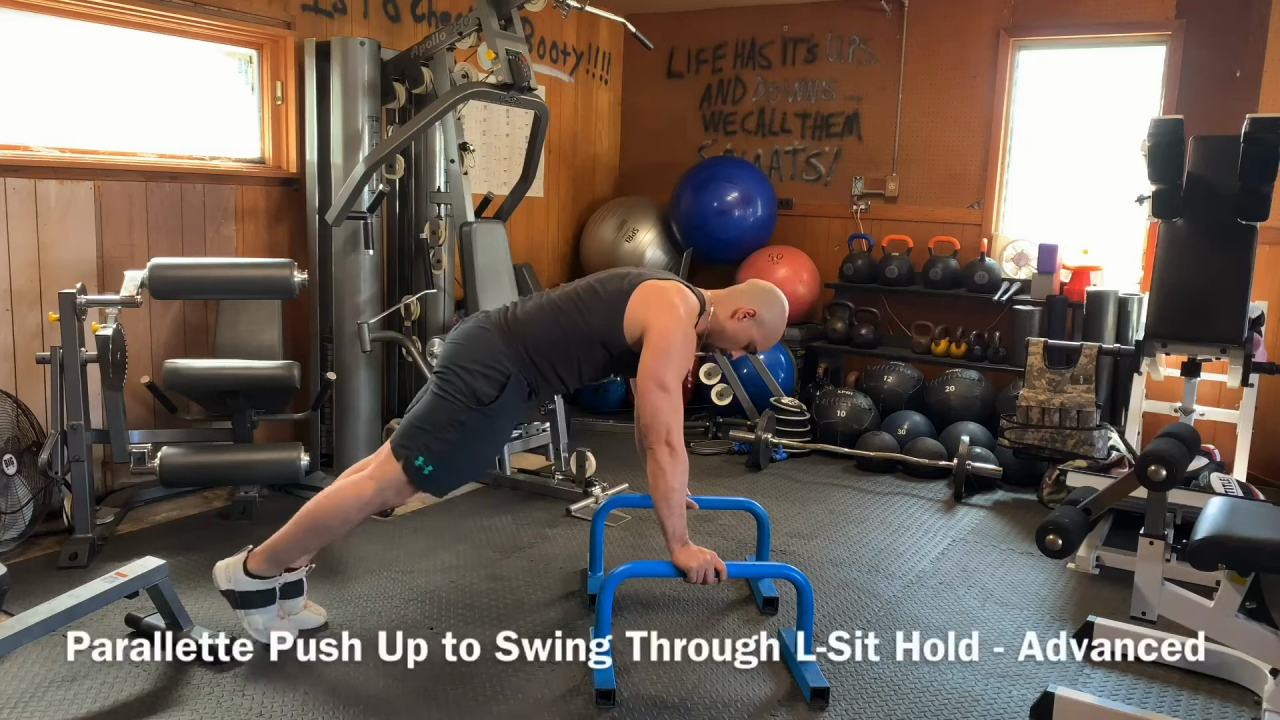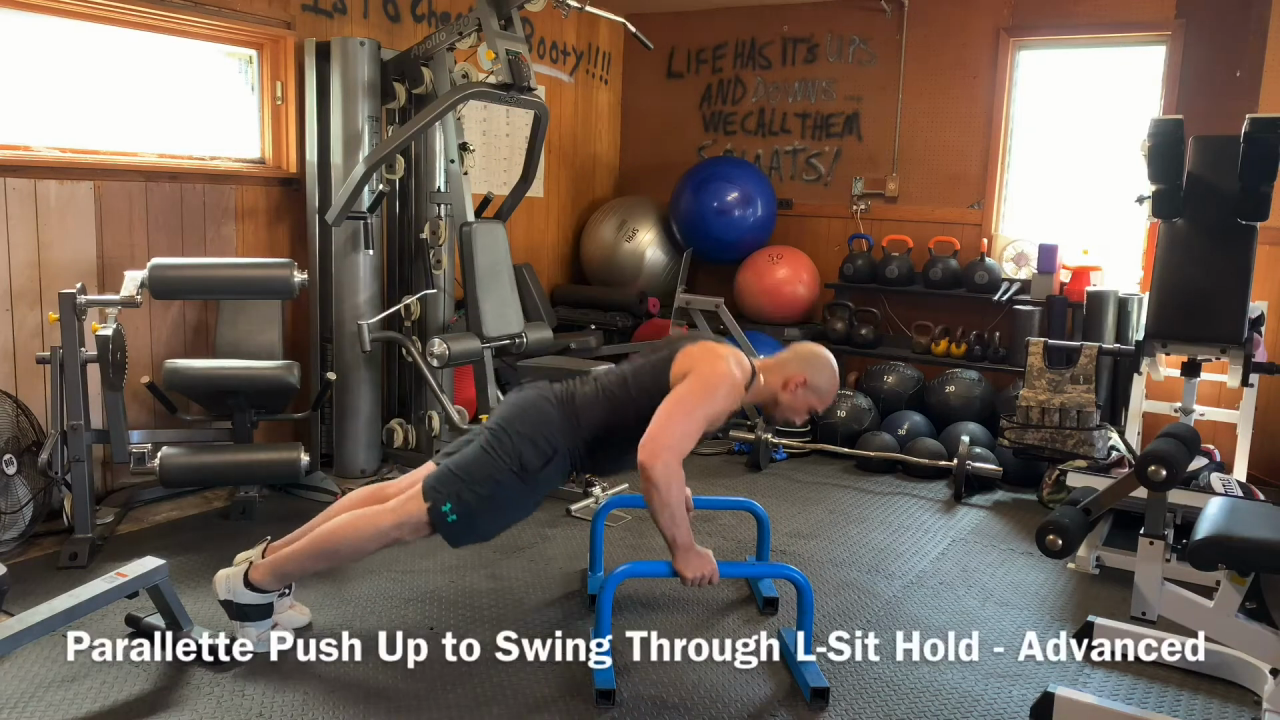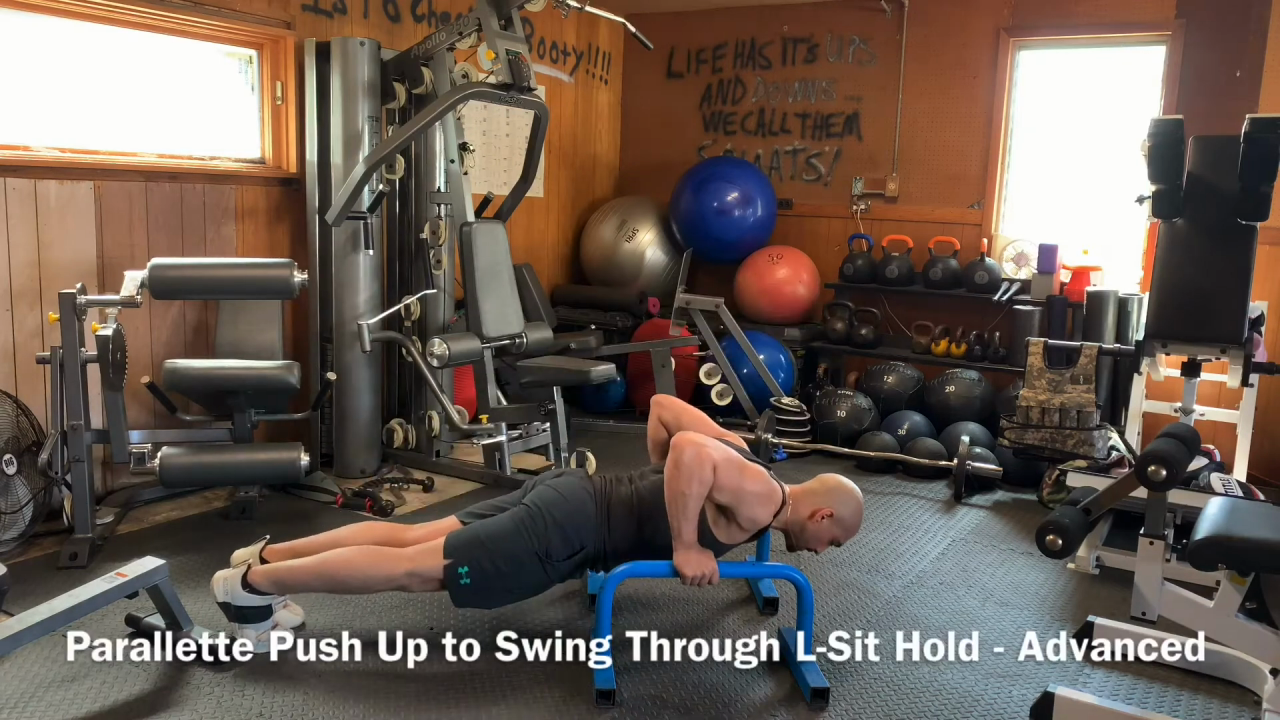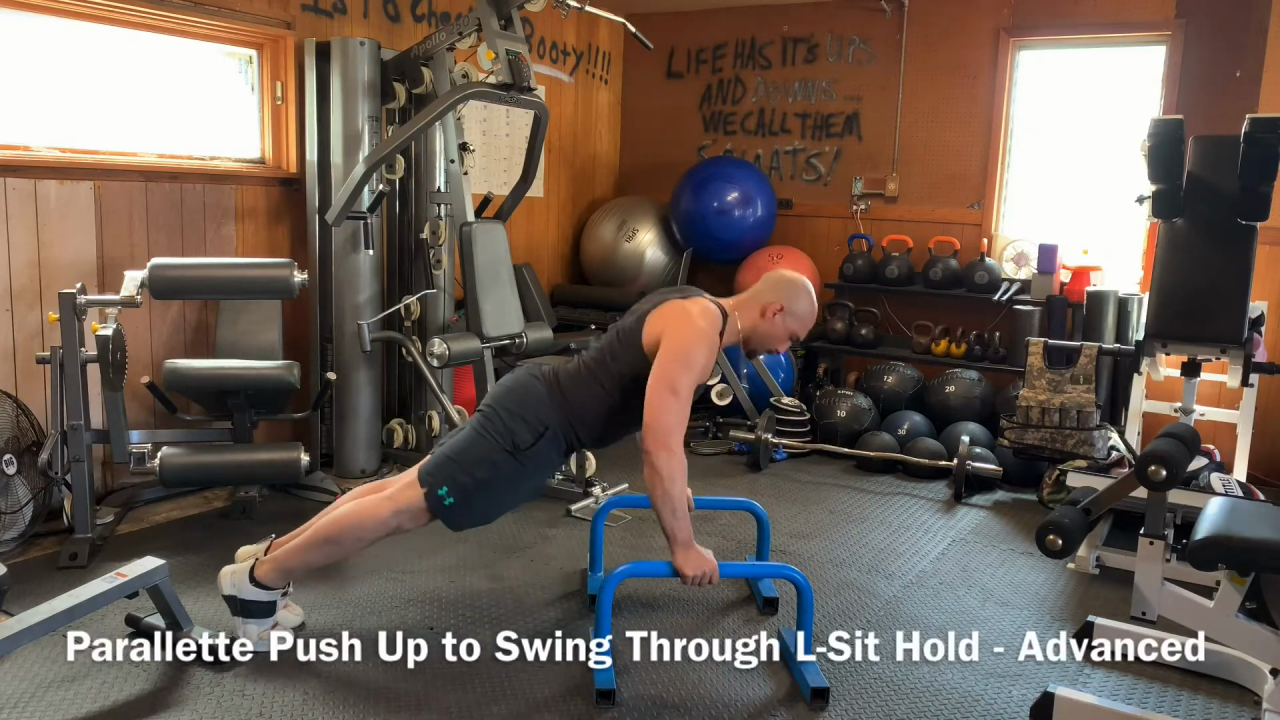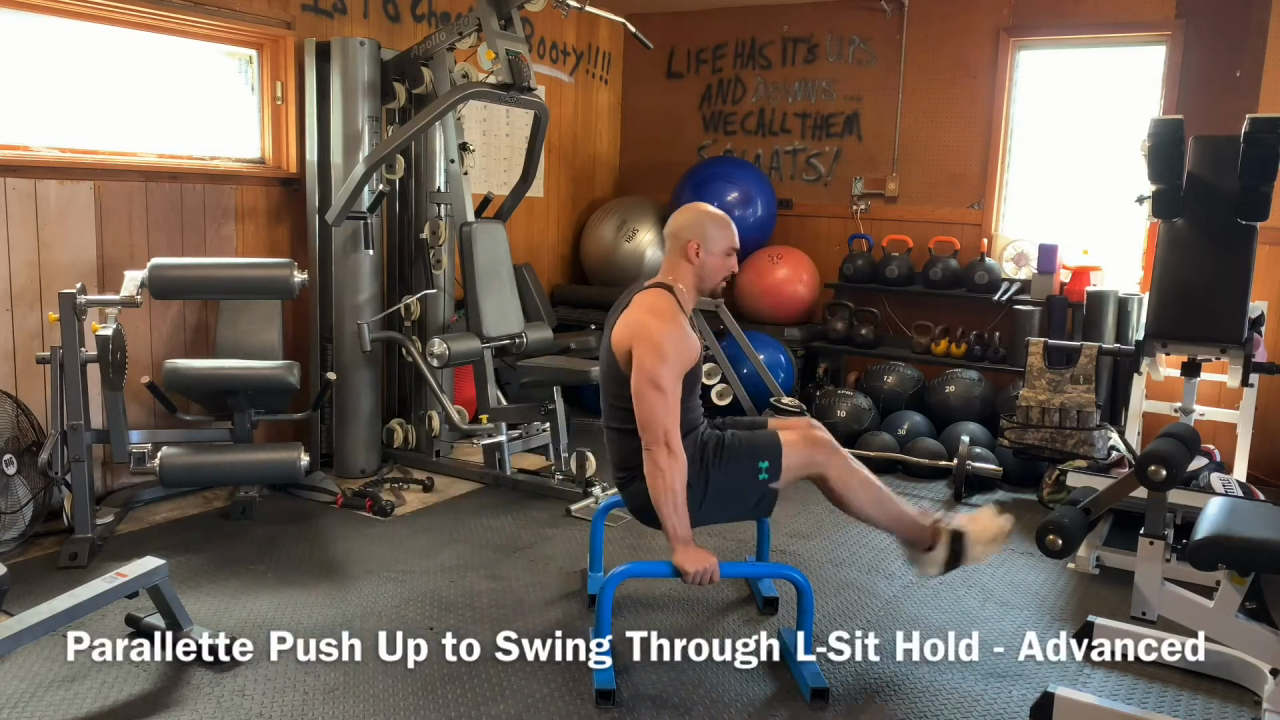
dt=1s
person 1, frame 1
left shoulder: (668, 297)
right shoulder: (675, 322)
left elbow: (651, 416)
right elbow: (664, 441)
left wrist: (666, 490)
right wrist: (681, 545)
left hip: (484, 345)
right hip: (493, 373)
left knee: (388, 461)
right knee: (386, 482)
left ankle: (285, 572)
right ankle: (252, 572)
person 1, frame 2
left shoulder: (716, 359)
right shoulder: (727, 377)
right elbow: (653, 461)
left wrist: (670, 486)
right wrist: (683, 549)
left hip: (543, 413)
right hip: (542, 440)
left knee: (406, 492)
right knee: (403, 519)
left ankle: (266, 557)
right ankle: (253, 582)
person 1, frame 3
left shoulder: (741, 455)
right shoulder: (761, 500)
left elbow: (663, 407)
right elbow: (689, 452)
right wrist: (685, 544)
left hip: (569, 495)
right hip: (567, 530)
left knee: (415, 536)
right knee: (413, 569)
left ankle: (267, 555)
right ankle: (250, 584)
person 1, frame 4
left shoulder: (695, 309)
right shoulder: (697, 331)
left elbow: (650, 413)
right elbow: (662, 445)
left wrist: (670, 490)
right wrist: (683, 546)
left hip: (535, 403)
right hip: (532, 424)
left knee: (407, 489)
right knee: (404, 507)
left ankle: (268, 557)
right ankle: (255, 580)
person 1, frame 5
left shoulder: (649, 302)
right shoulder: (662, 321)
right elbow: (661, 445)
right wrist: (682, 544)
right hip: (679, 476)
left knee: (806, 437)
right knee: (815, 450)
left ankle: (929, 532)
right ankle: (932, 542)
